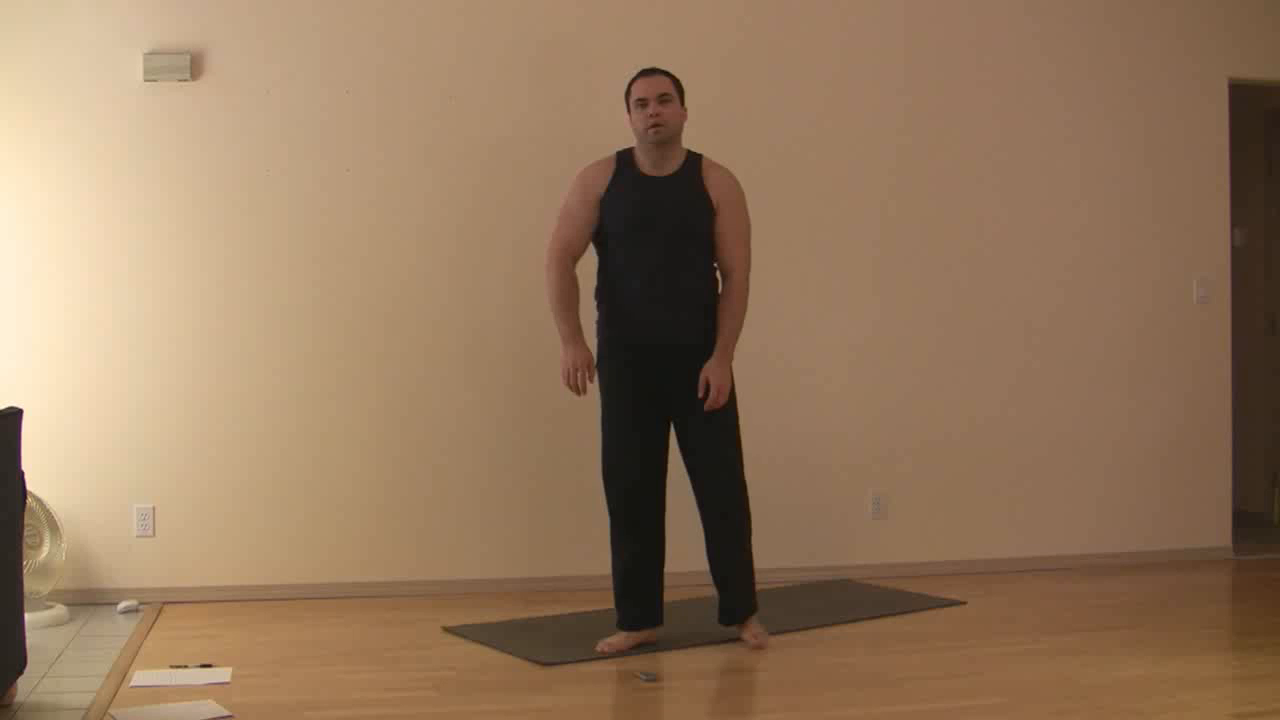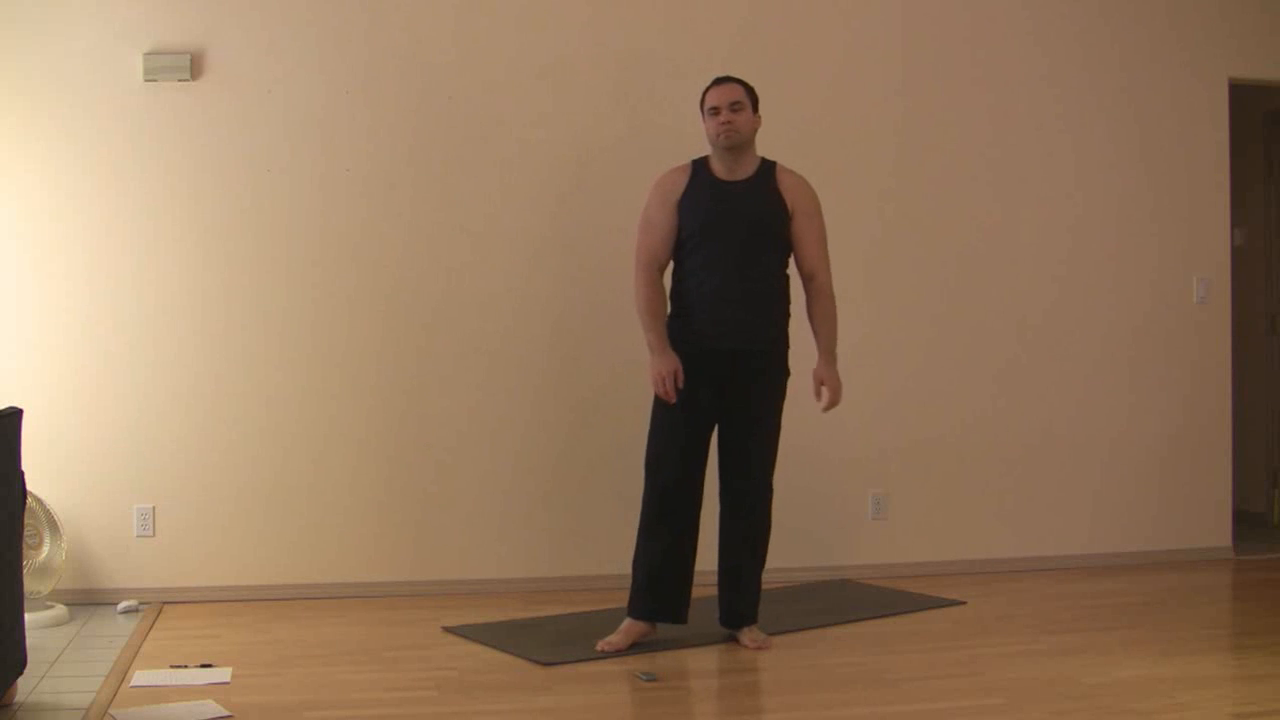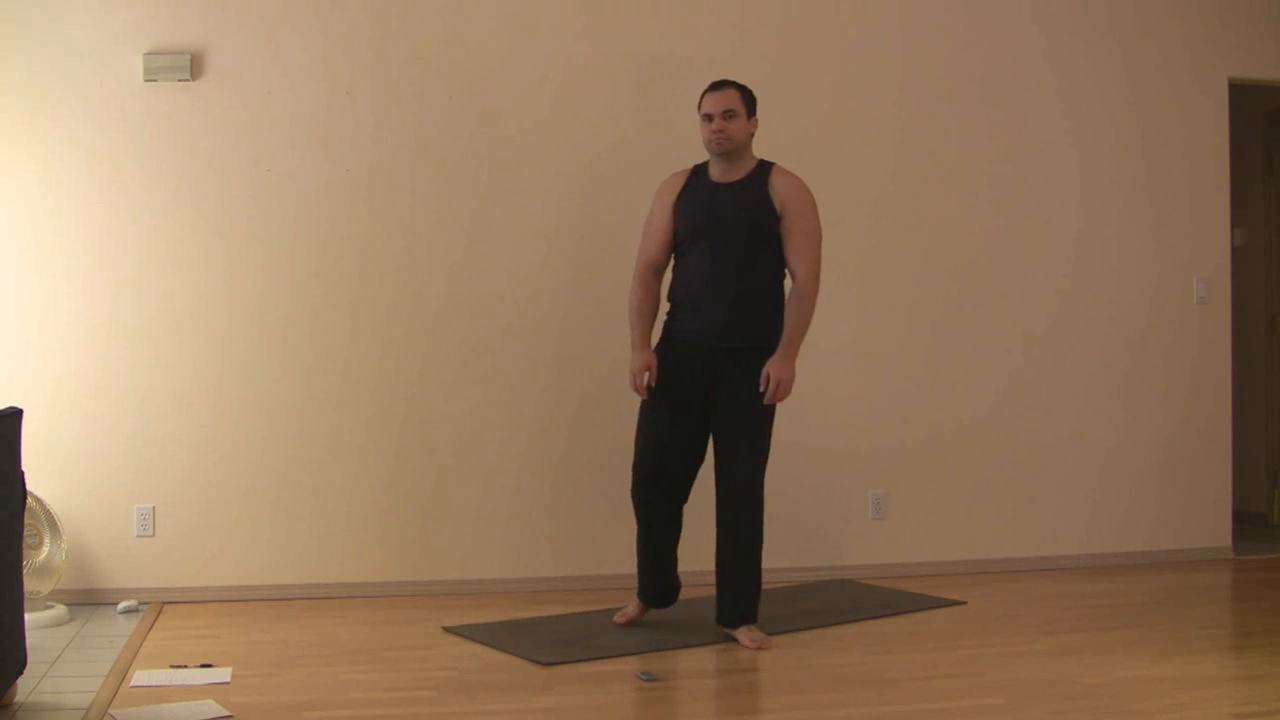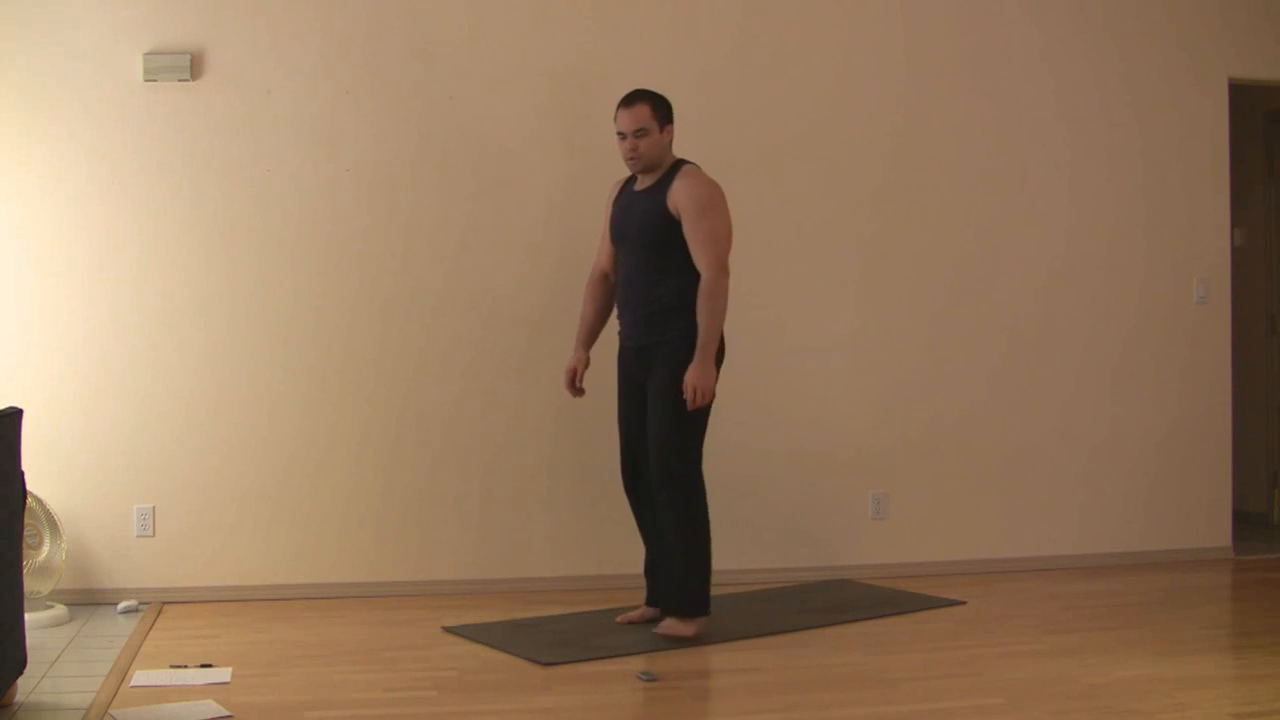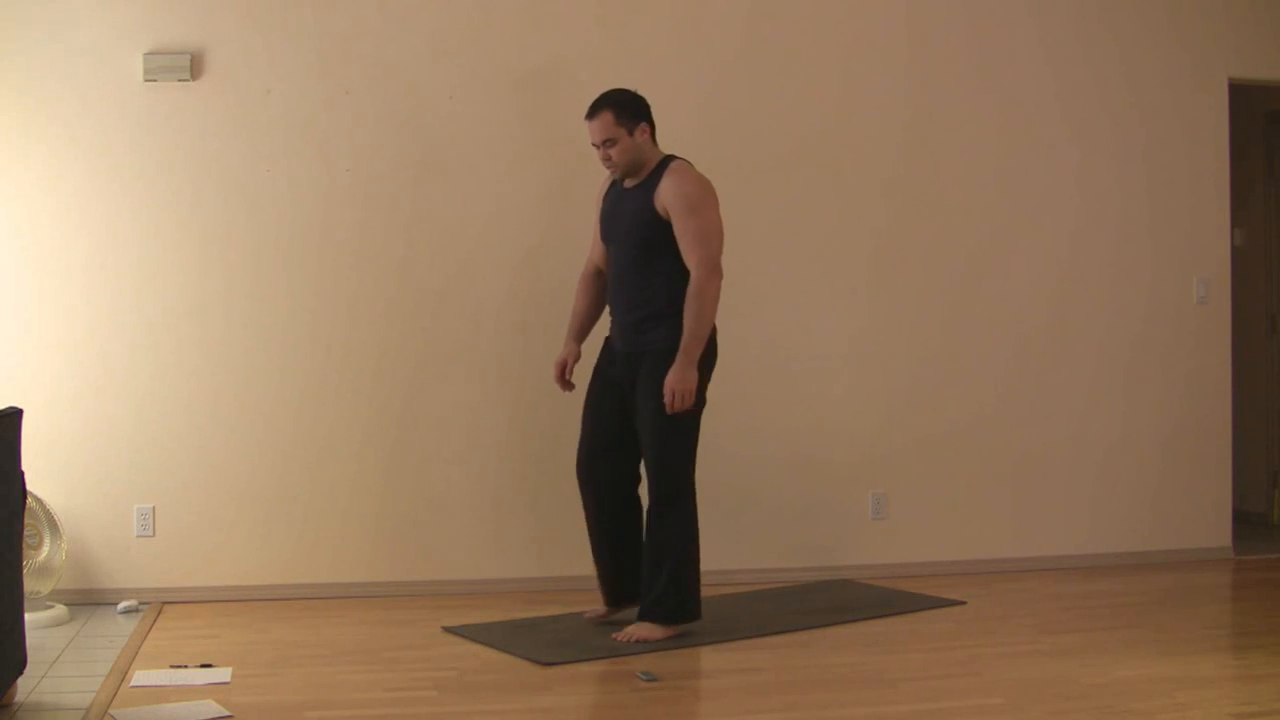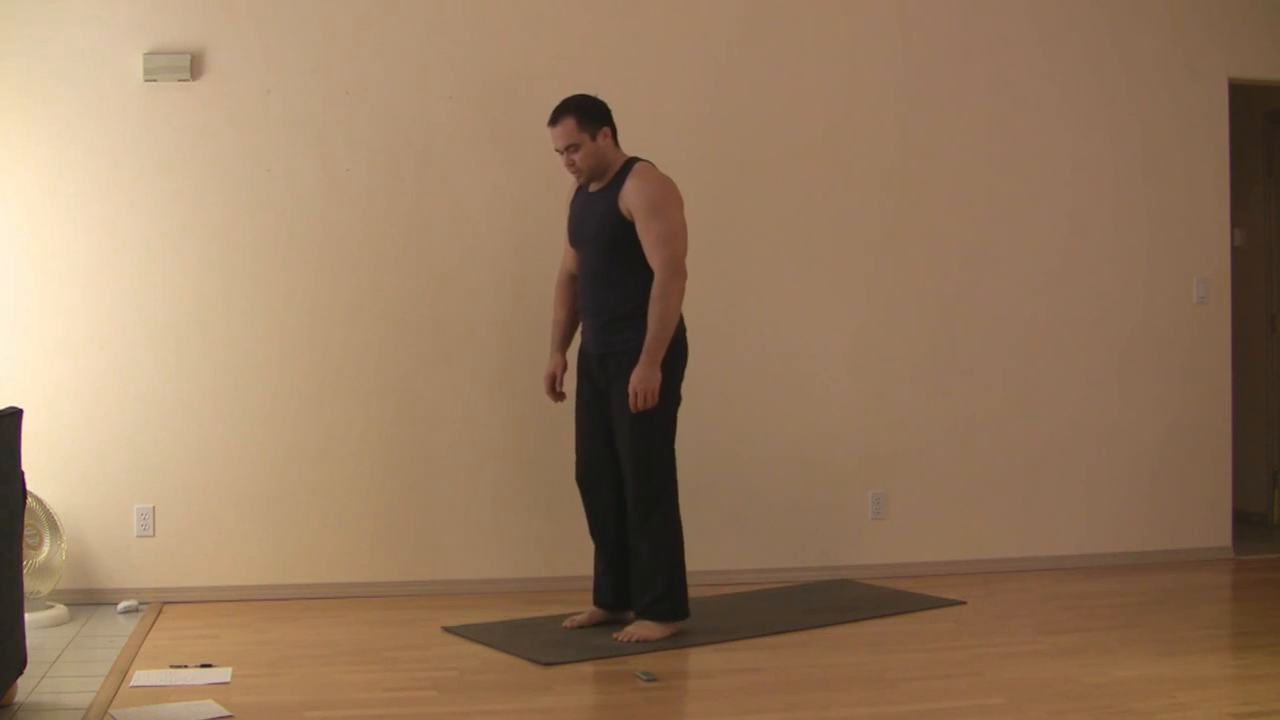
dt=0.7s
person 1, frame 1
left shoulder: (716, 183)
right shoulder: (598, 179)
left elbow: (736, 276)
right elbow: (560, 260)
left wrist: (722, 357)
right wrist: (571, 340)
left hip: (699, 358)
right hip: (626, 358)
left knee: (722, 484)
right knee: (630, 489)
left ankle: (742, 610)
right ankle: (637, 619)
person 1, frame 2
left shoulder: (790, 189)
right shoulder: (675, 185)
left elbow: (817, 278)
right elbow: (648, 272)
left wrist: (827, 359)
right wrist: (659, 350)
left hip: (761, 361)
right hip: (689, 357)
left knee: (750, 490)
right knee: (669, 482)
left ankle: (741, 614)
right ankle: (647, 611)
person 1, frame 3
left shoulder: (784, 189)
right shoulder: (677, 188)
left elbow: (806, 276)
right elbow: (648, 269)
left wrist: (787, 354)
right wrist: (640, 345)
left hip: (749, 359)
right hip: (680, 354)
left knee: (741, 488)
right knee: (655, 475)
left ankle: (739, 613)
right ankle: (653, 591)
person 1, frame 4
left shoulder: (693, 188)
right shoulder: (621, 195)
left elbow: (714, 274)
right elbow: (604, 275)
left wrist: (704, 358)
right wrist: (582, 346)
left hip: (681, 351)
right hip: (635, 351)
left knee: (673, 471)
right knee: (640, 476)
left ankle: (689, 606)
right ankle: (664, 594)
person 1, frame 5
left shoulder: (682, 186)
right shoulder: (612, 190)
left elbow: (706, 274)
right elbow: (597, 270)
left wrist: (688, 363)
right wrist: (573, 340)
left hip: (670, 357)
right hip: (621, 351)
left knee: (667, 482)
right knee: (598, 468)
left ankle: (669, 610)
right ankle: (625, 586)
person 1, frame 6
left shoulder: (645, 186)
right shoulder: (581, 193)
left elbow: (669, 274)
right elbow: (570, 276)
left wrist: (651, 362)
right wrist: (558, 350)
left hip: (643, 356)
right hip: (596, 354)
left knee: (646, 479)
right knee: (596, 477)
left ankle: (662, 608)
right ankle: (614, 597)
